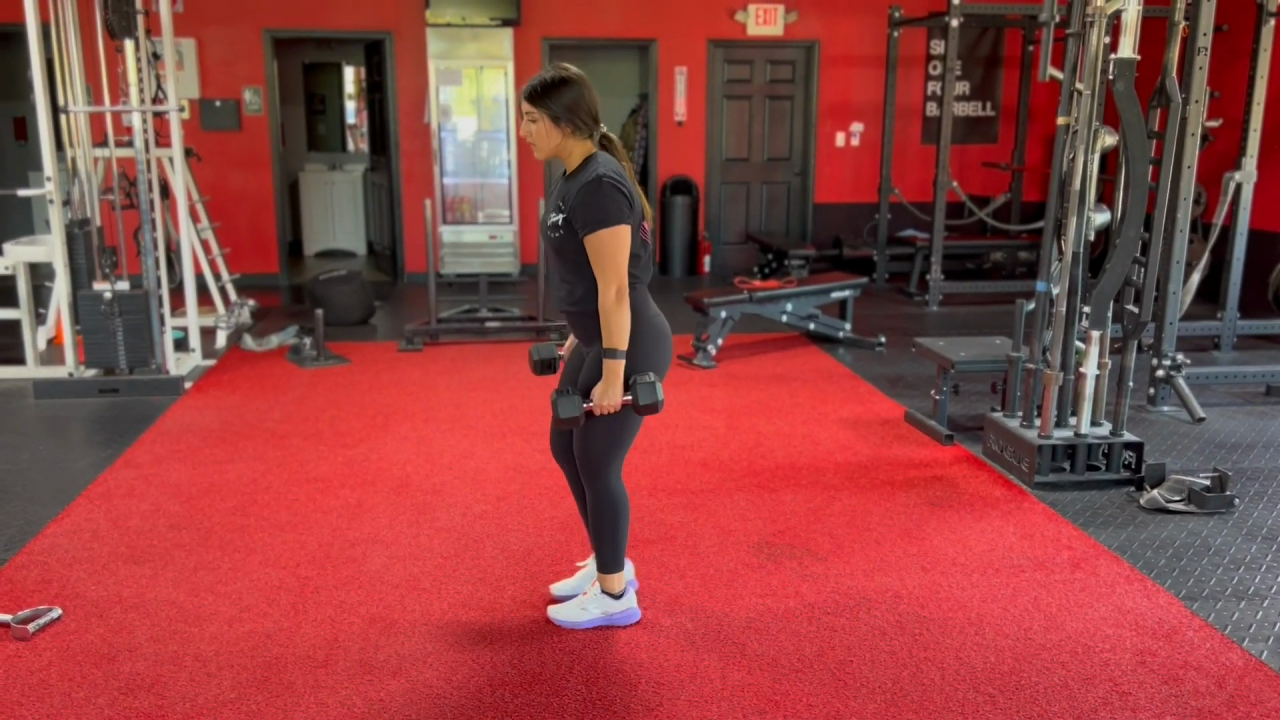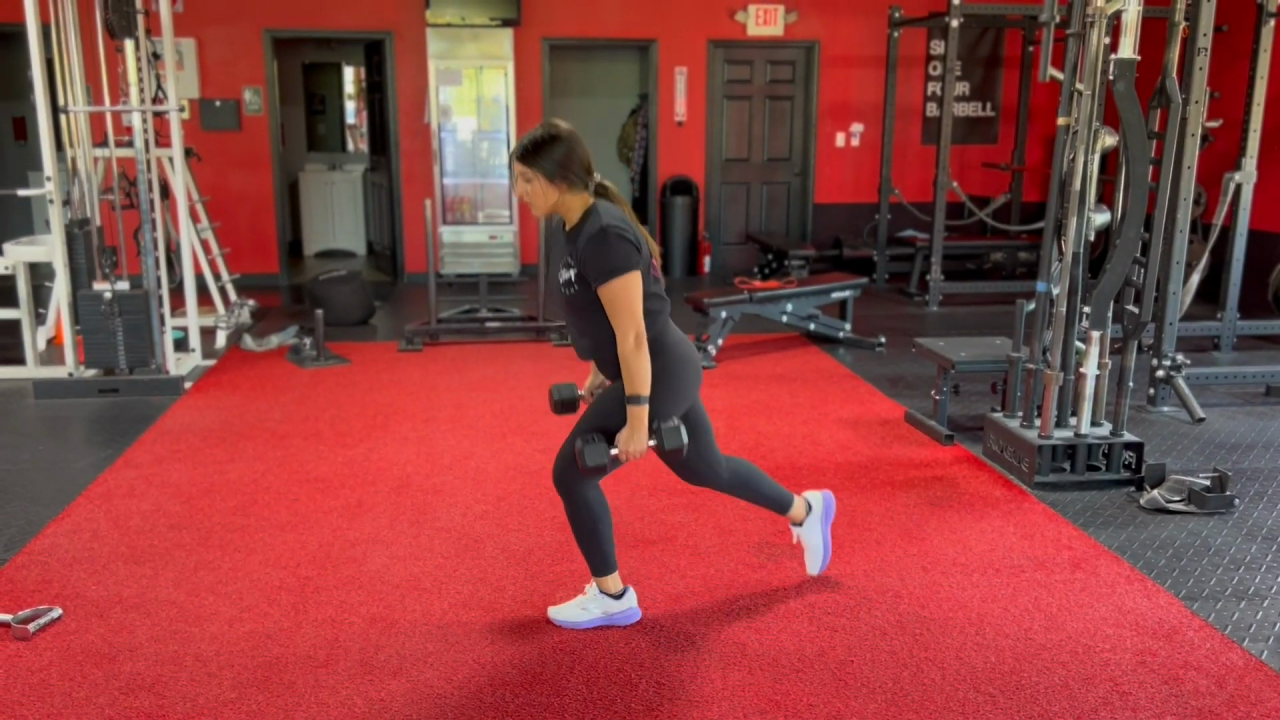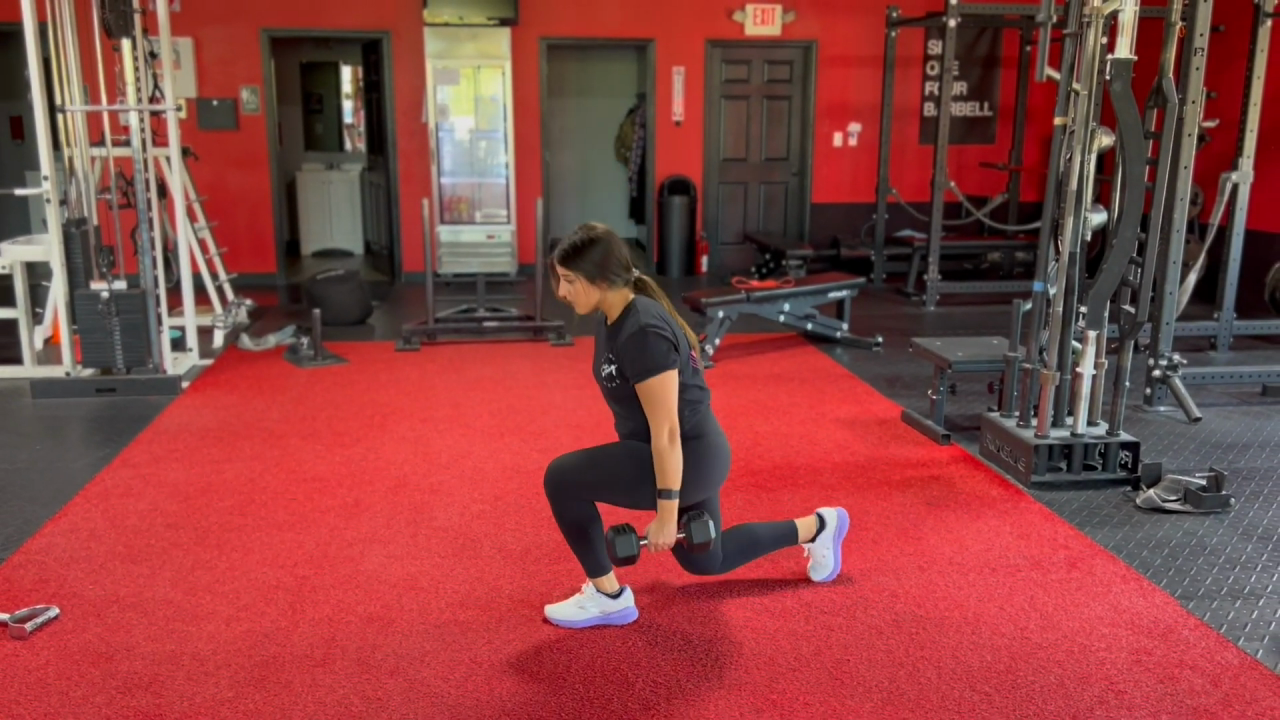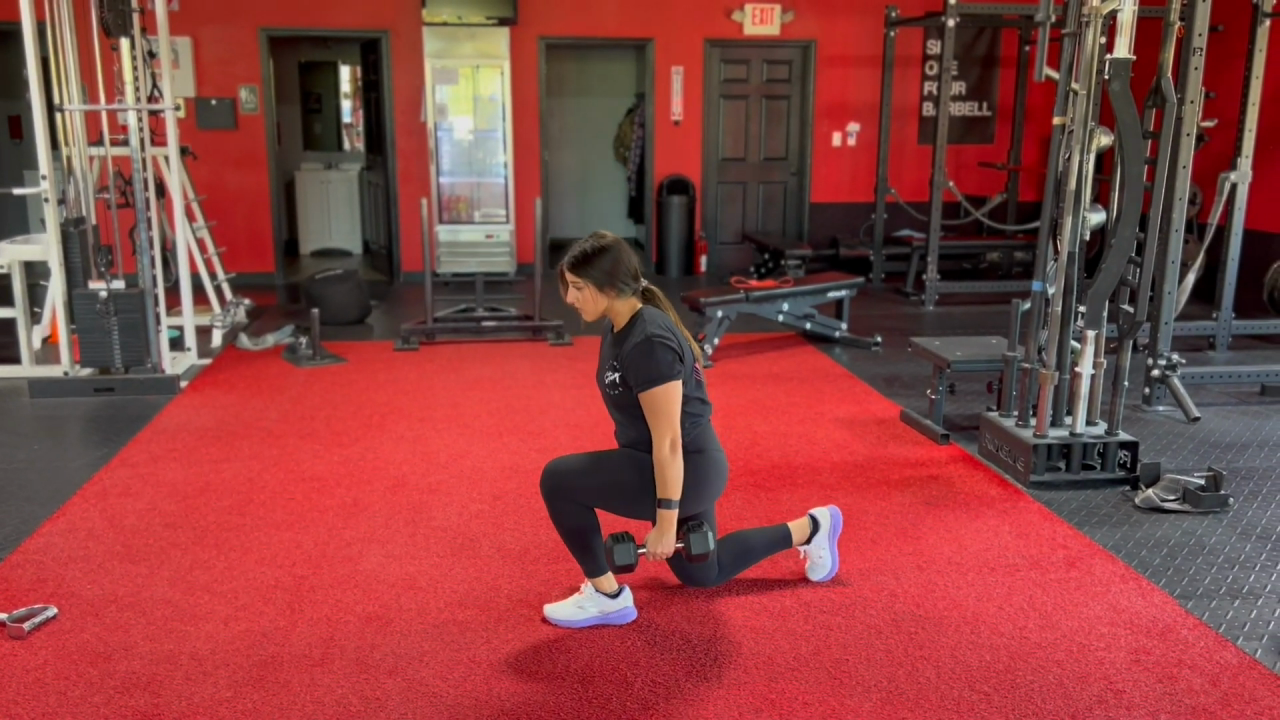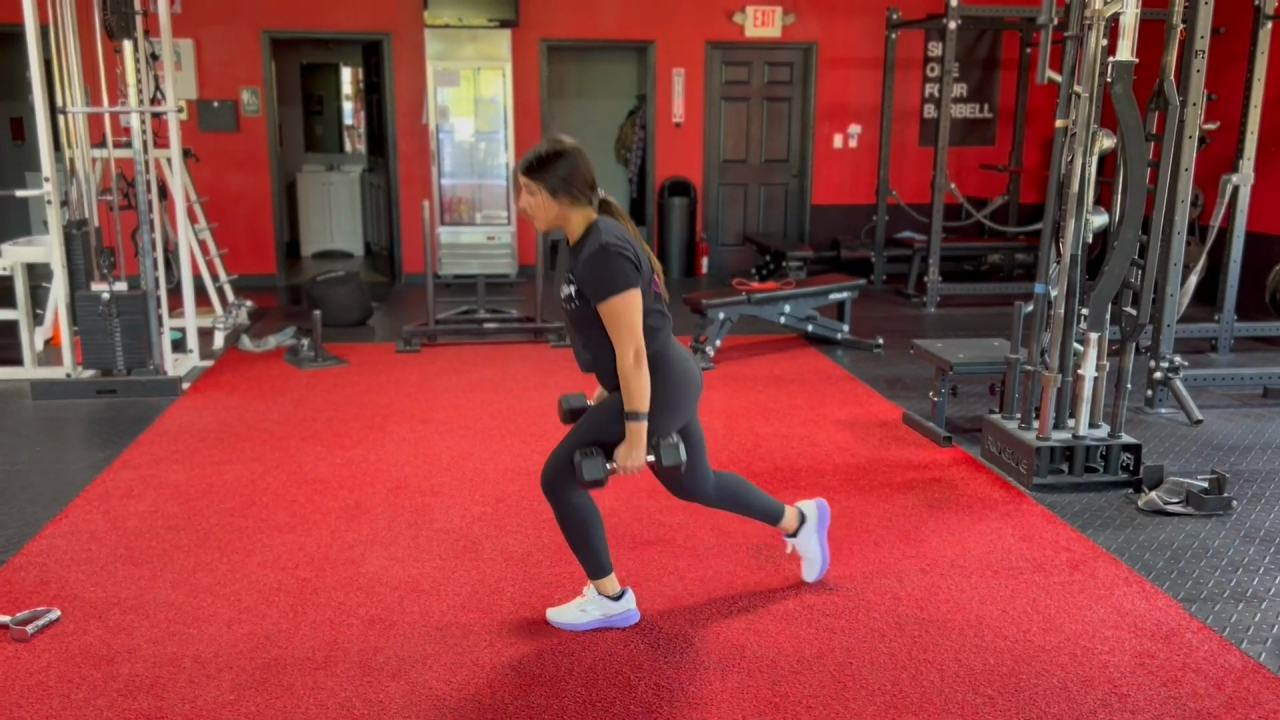
dt=0.4s
person 1, frame 1
left shoulder: (599, 186)
right shoulder: (575, 177)
left elbow: (616, 288)
left wrist: (613, 375)
right wrist: (578, 338)
left hip: (630, 346)
right hip: (602, 339)
left knee: (595, 462)
right knee: (566, 449)
left ankle: (615, 595)
right ankle: (610, 563)
person 1, frame 2
left shoulder: (602, 235)
right shoulder: (580, 225)
left elbow: (633, 335)
left wrist: (636, 419)
right wrist: (599, 372)
left hip: (657, 373)
right hip: (668, 366)
left knee: (573, 474)
right knee: (701, 467)
left ankle: (612, 598)
right ankle: (808, 509)
person 1, frame 3
left shoulder: (642, 334)
right shoulder: (616, 317)
left elbow: (666, 431)
left wrist: (666, 512)
right wrist: (630, 465)
left hip: (691, 457)
right hip: (686, 453)
left knee: (563, 479)
right knee: (705, 558)
left ankle: (608, 596)
right ankle: (819, 527)
person 1, frame 4
left shoulder: (647, 343)
right shoulder: (623, 326)
left elbow: (668, 442)
left wrist: (666, 523)
left hip: (688, 470)
right hip: (684, 465)
left knee: (559, 480)
right knee: (701, 572)
left ankle: (607, 597)
right ankle: (814, 528)
person 1, frame 5
left shoulder: (604, 252)
right shoulder: (586, 239)
left elbow: (632, 353)
left wrist: (634, 439)
right wrist: (608, 391)
left hip: (657, 393)
right hip: (668, 382)
left knee: (561, 478)
right knee: (694, 483)
left ankle: (610, 598)
right ankle: (800, 521)
